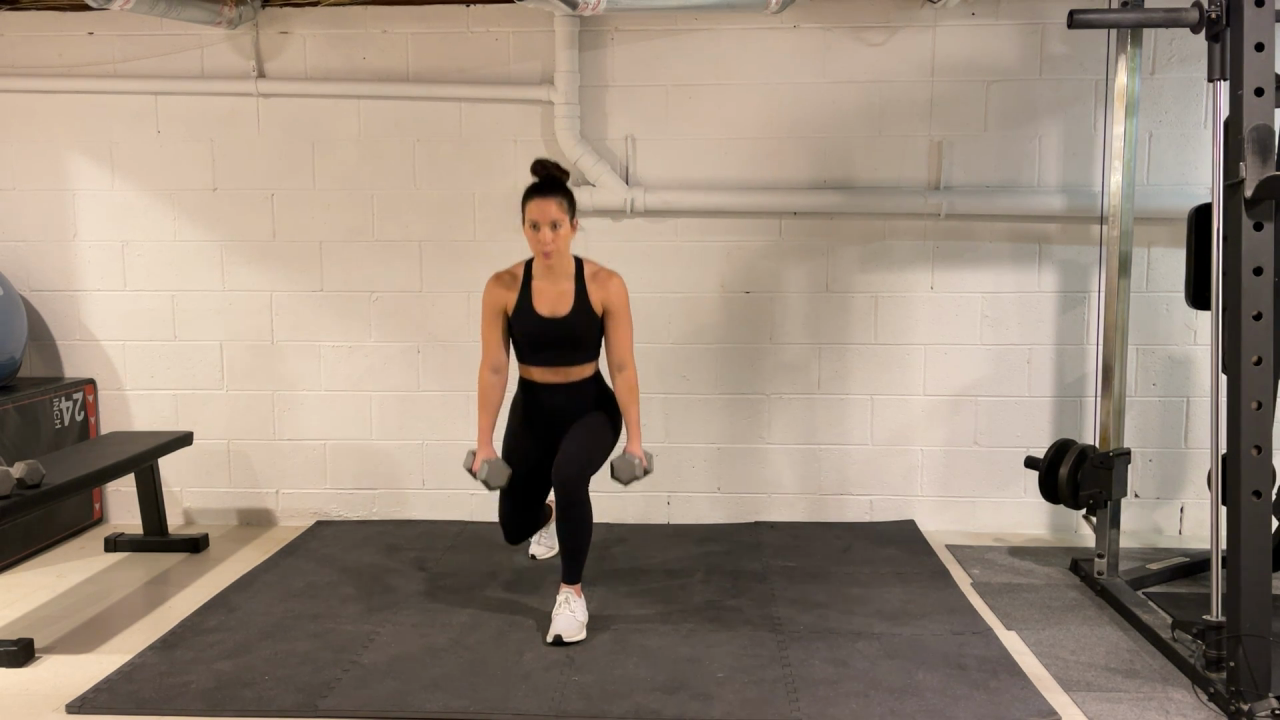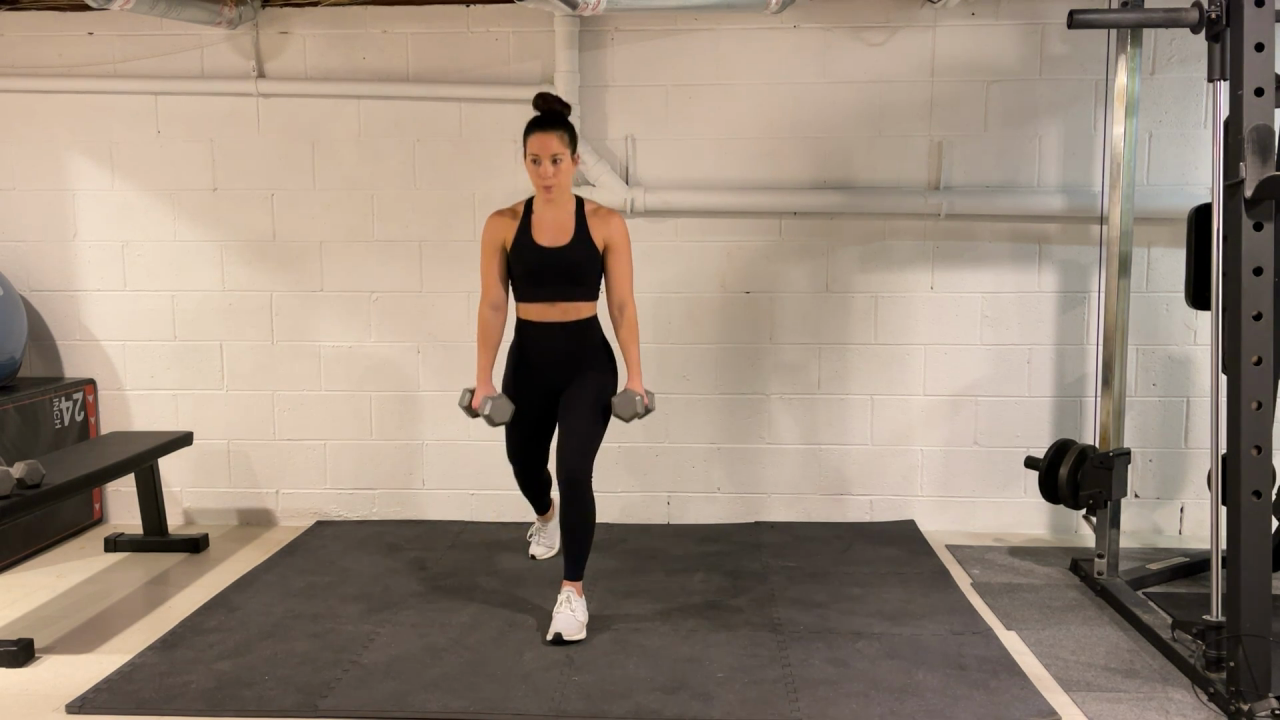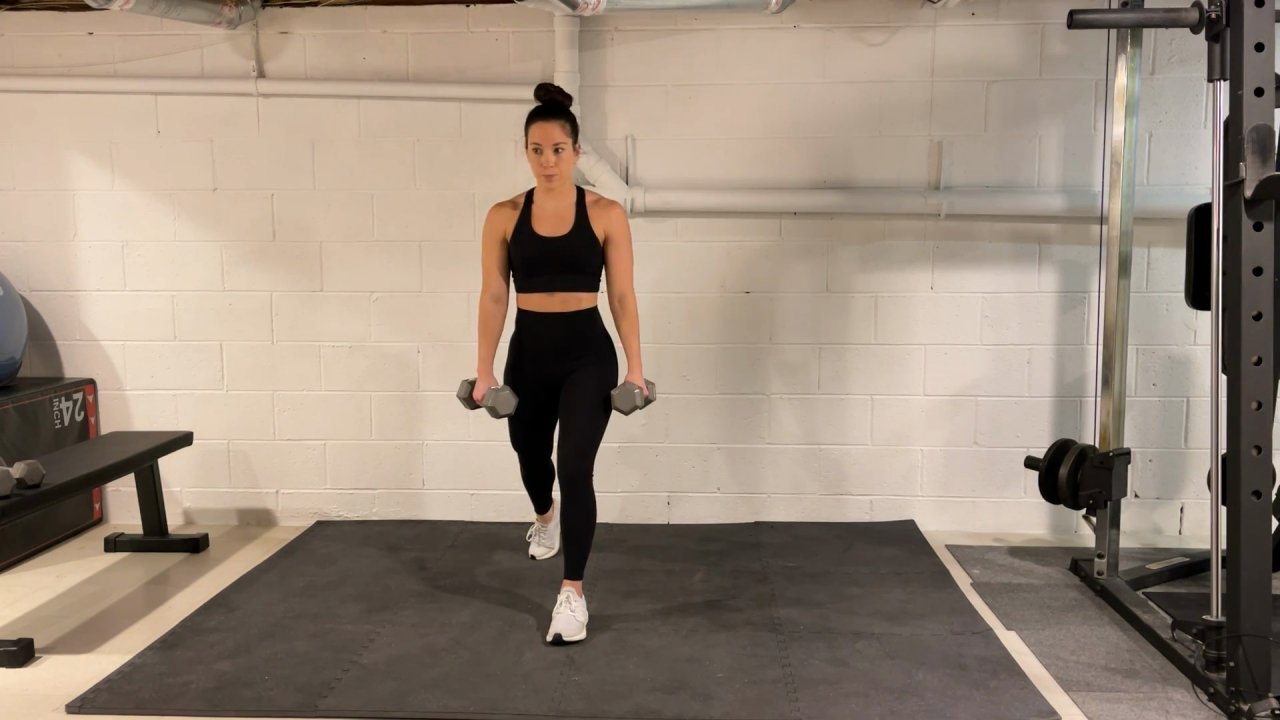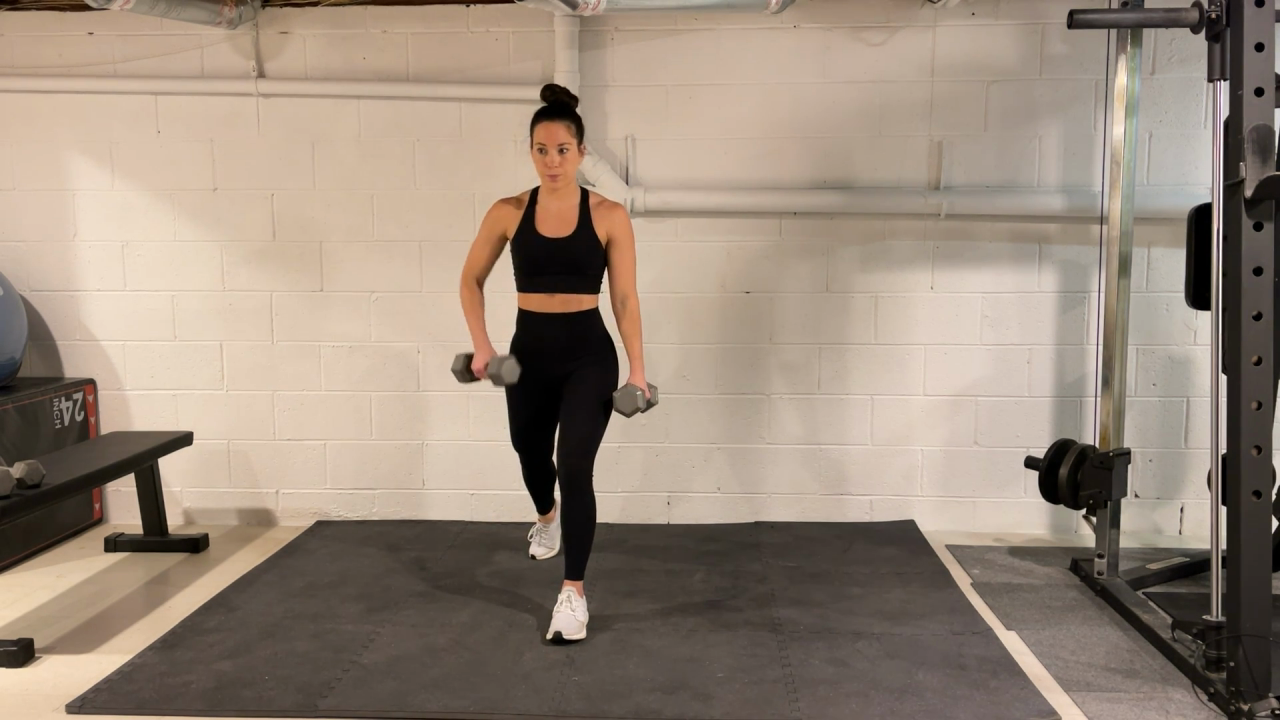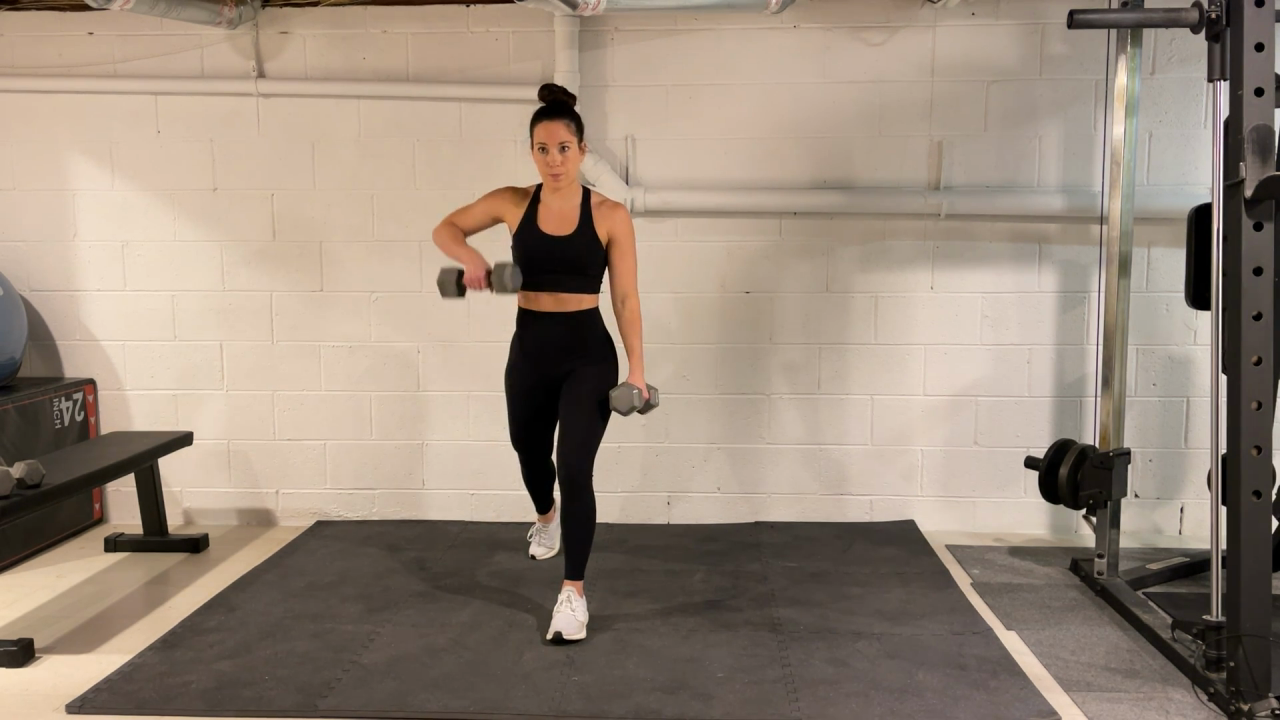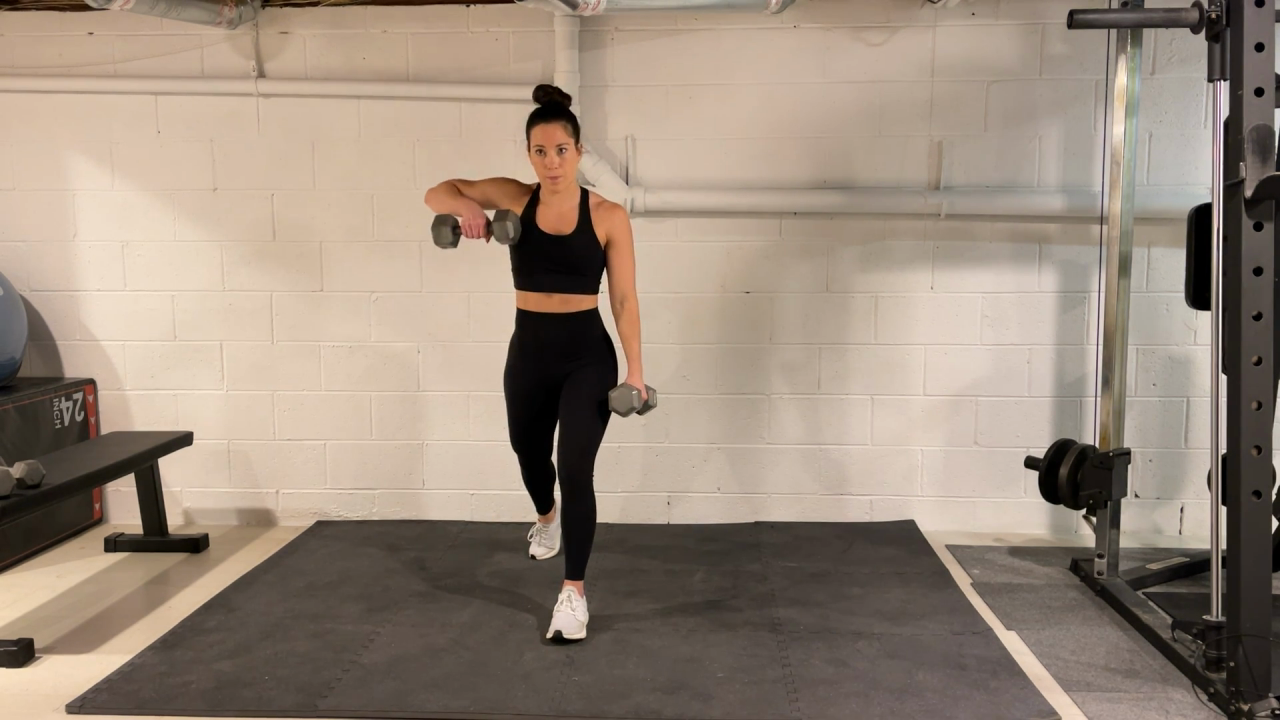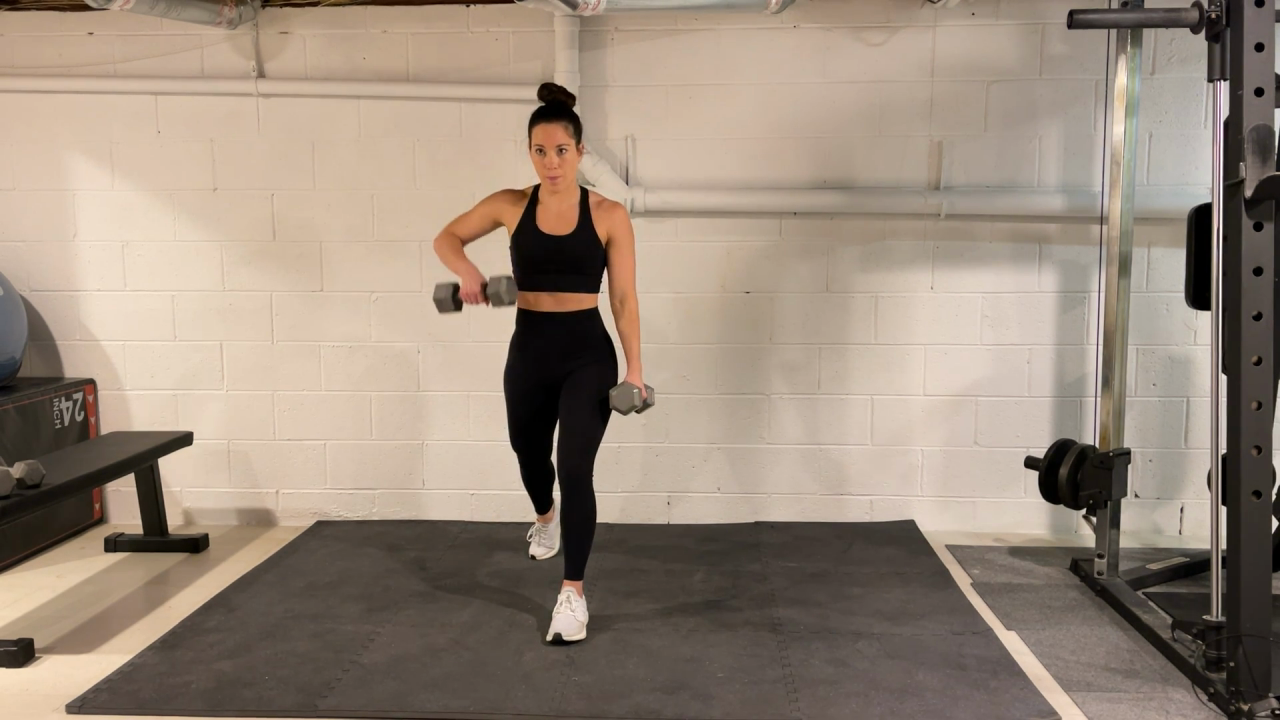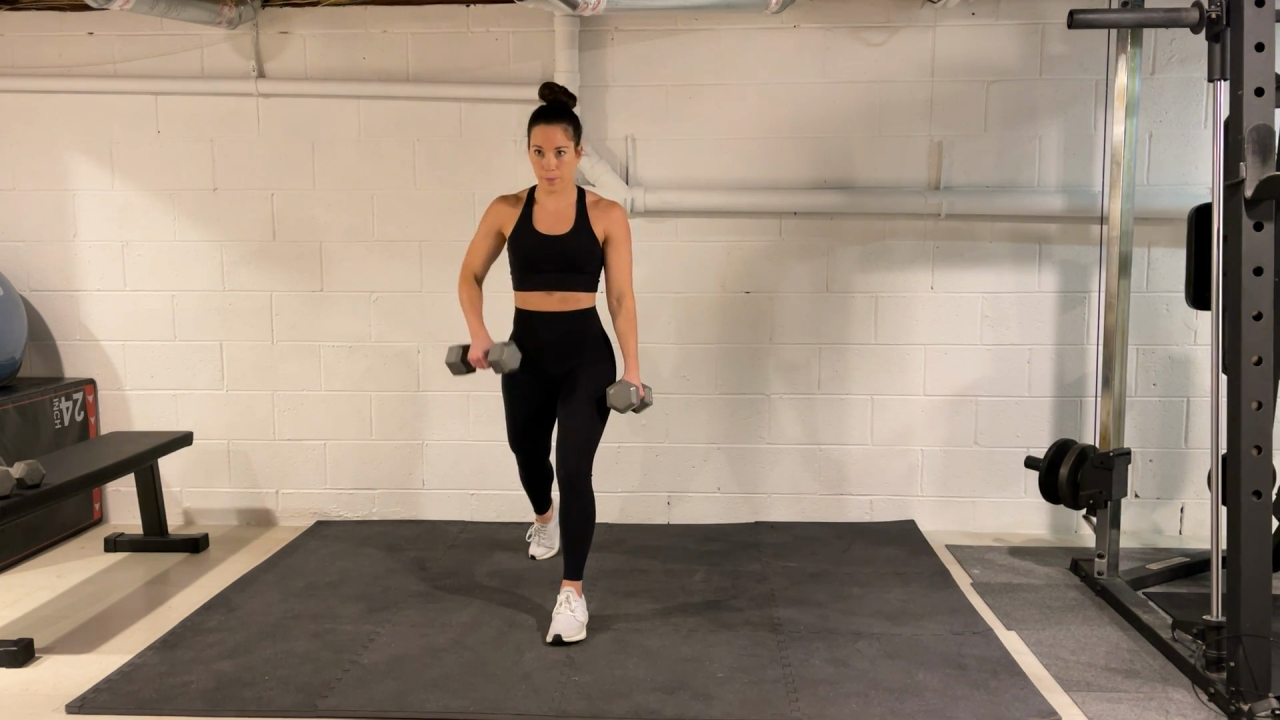
dt=0.3s
person 1, frame 1
left shoulder: (606, 284)
right shoulder: (503, 287)
left elbow: (623, 367)
right elbow: (494, 369)
left wrist: (633, 435)
right wrist: (485, 441)
left hip: (590, 407)
right hip: (531, 411)
left knee: (568, 479)
right knee: (515, 527)
left ankle: (572, 594)
right ankle: (548, 518)
person 1, frame 2
left shoulder: (606, 223)
right shoulder: (503, 224)
left elbow: (623, 305)
right elbow: (492, 306)
left wrist: (634, 374)
right wrist: (483, 379)
left hip: (588, 361)
right hip: (527, 361)
left knee: (574, 472)
right knee: (523, 464)
left ankle: (573, 593)
right ankle: (546, 514)
person 1, frame 3
left shoulder: (606, 214)
right shoulder: (504, 216)
left elbow: (622, 295)
right elbow: (493, 298)
left wrist: (635, 365)
right wrist: (484, 369)
left hip: (588, 353)
right hip: (527, 353)
left knee: (576, 468)
right knee: (530, 454)
left ankle: (573, 593)
right ankle: (545, 516)
person 1, frame 4
left shoulder: (609, 215)
right shoulder: (507, 212)
left elbow: (624, 297)
right elbow: (471, 280)
left wrist: (637, 368)
right wrist: (480, 341)
left hip: (589, 354)
right hip: (528, 353)
left knee: (575, 468)
right knee: (531, 453)
left ankle: (573, 593)
right ankle: (547, 516)
person 1, frame 5
left shoulder: (610, 214)
right shoulder: (513, 203)
left elbow: (625, 297)
right elbow: (444, 230)
left wrist: (636, 369)
right wrist: (466, 256)
left hip: (588, 353)
right hip: (529, 352)
left knee: (575, 468)
right knee: (530, 452)
left ankle: (573, 592)
right ankle: (546, 516)
person 1, frame 6
left shoulder: (609, 215)
right shoulder: (513, 197)
left elbow: (624, 298)
right elbow: (436, 193)
left wrist: (635, 370)
right wrist: (463, 206)
left hip: (588, 354)
right hip: (528, 352)
left knee: (576, 470)
right knee: (529, 453)
left ankle: (574, 592)
right ankle: (548, 517)
person 1, frame 7
left shoulder: (609, 214)
right shoulder: (510, 204)
left elbow: (623, 296)
right elbow: (446, 237)
left wrist: (635, 367)
right wrist: (466, 271)
left hip: (587, 353)
right hip: (528, 352)
left knee: (575, 469)
right knee: (529, 453)
left ankle: (573, 592)
right ankle: (545, 516)
person 1, frame 8
left shoulder: (606, 214)
right shoulder: (506, 210)
left elbow: (621, 296)
right elbow: (469, 275)
left wrist: (632, 366)
right wrist: (476, 331)
left hip: (586, 352)
right hip: (526, 354)
left knee: (574, 470)
right knee: (528, 454)
left ankle: (573, 593)
right ankle: (545, 517)
